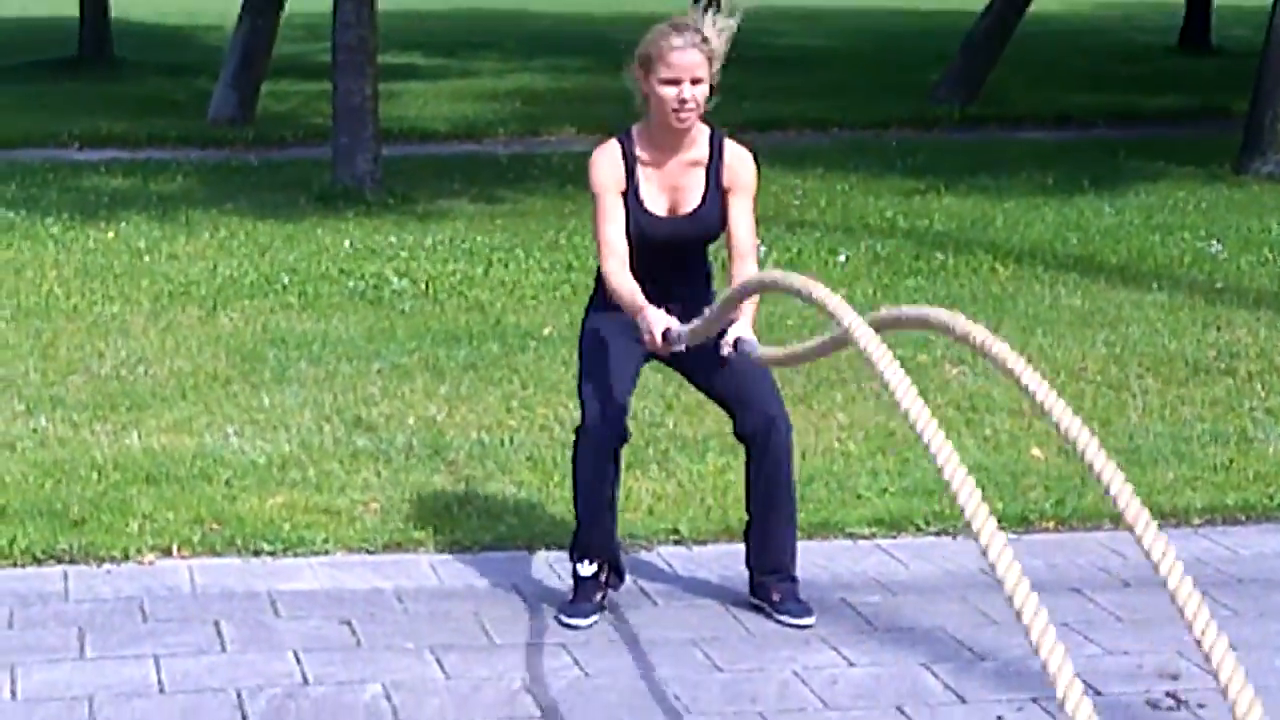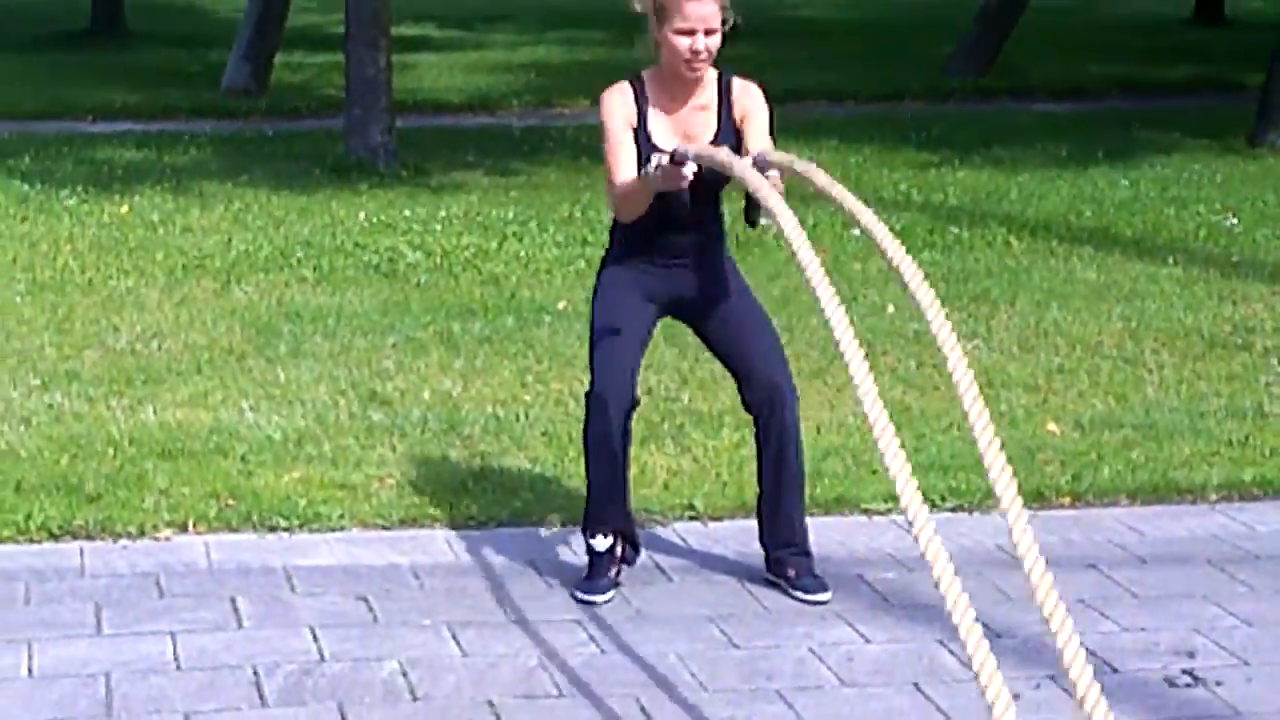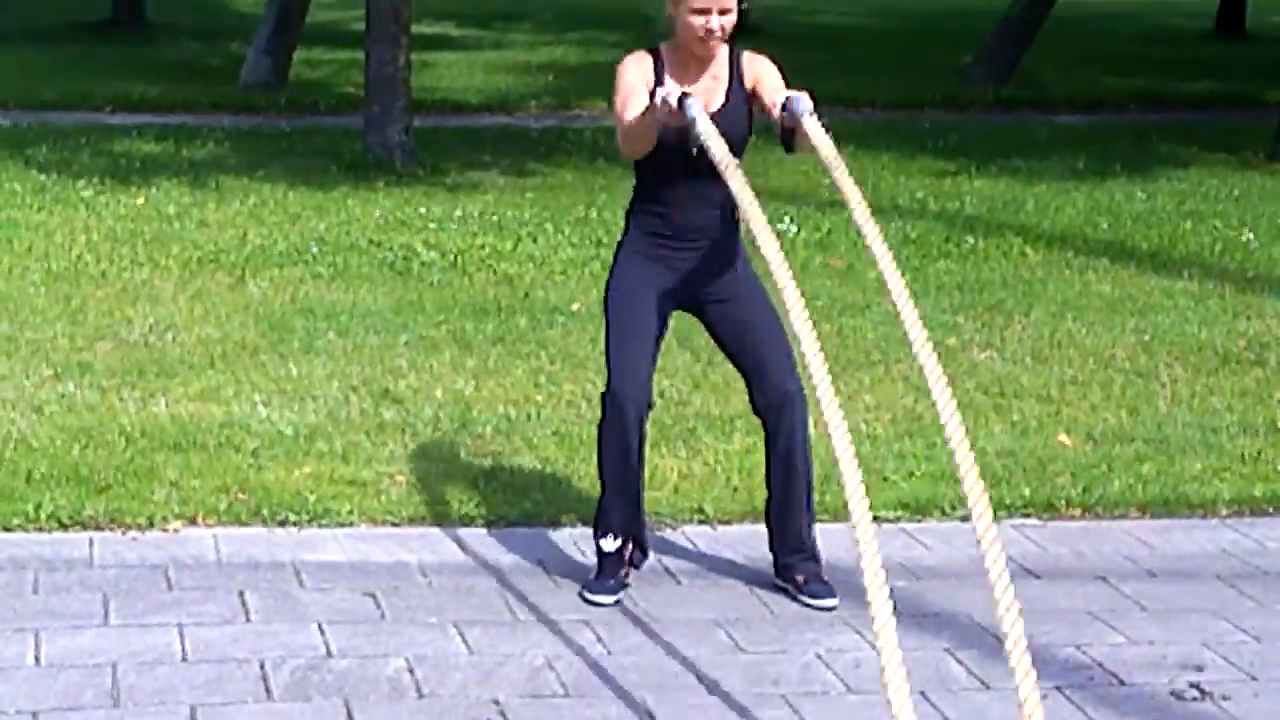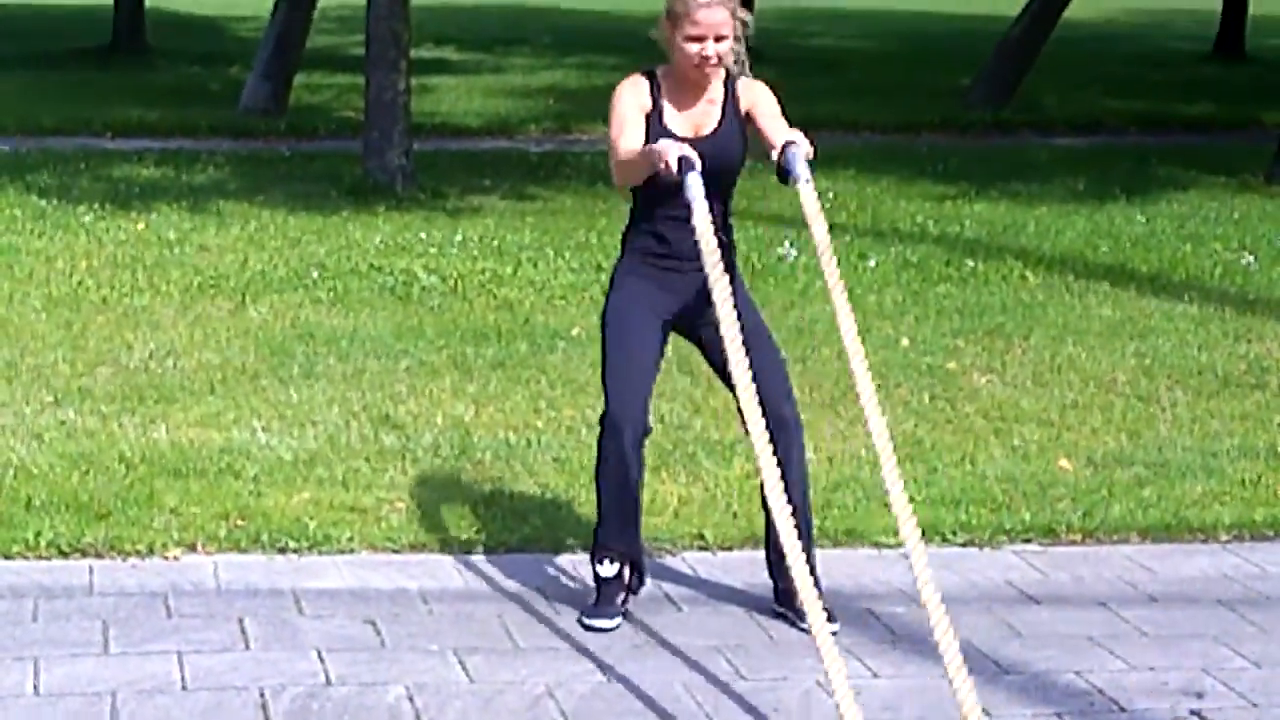
dt=0.4s
person 1, frame 1
left shoulder: (732, 161)
right shoulder: (610, 160)
left elbow: (745, 265)
right elbow: (614, 267)
left wrist: (742, 321)
right wrist: (645, 315)
left hip: (698, 310)
right hip: (620, 316)
left knee: (768, 422)
right knee: (600, 428)
left ankle: (773, 576)
right ankle: (593, 573)
person 1, frame 2
left shoulder: (742, 98)
right shoulder: (622, 101)
left elbow: (763, 171)
right elbow: (623, 207)
left wrist: (765, 179)
right wrist: (655, 180)
left hip: (709, 267)
right hip: (635, 271)
left knee: (774, 391)
right knee: (609, 395)
left ankle: (787, 552)
right ankle: (607, 546)
person 1, frame 3
left shoulder: (753, 70)
right shoulder: (640, 69)
left elbow: (782, 110)
right elbow: (630, 144)
left wrist: (795, 112)
right wrist: (660, 115)
left hip: (720, 257)
right hip: (647, 258)
left knee: (784, 393)
right knee: (626, 397)
left ankle: (795, 557)
right ankle: (617, 547)
person 1, frame 4
left shoulder: (749, 94)
right shoulder: (636, 92)
left elbow: (782, 138)
right elbow: (621, 170)
left wrist: (794, 147)
right wrist: (655, 151)
left hip: (718, 281)
right hip: (645, 280)
left knee: (781, 417)
right knee: (624, 419)
left ankle: (793, 581)
right ankle: (614, 572)
